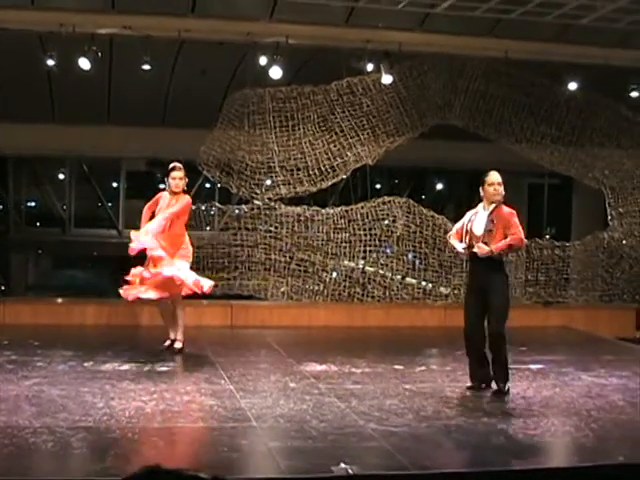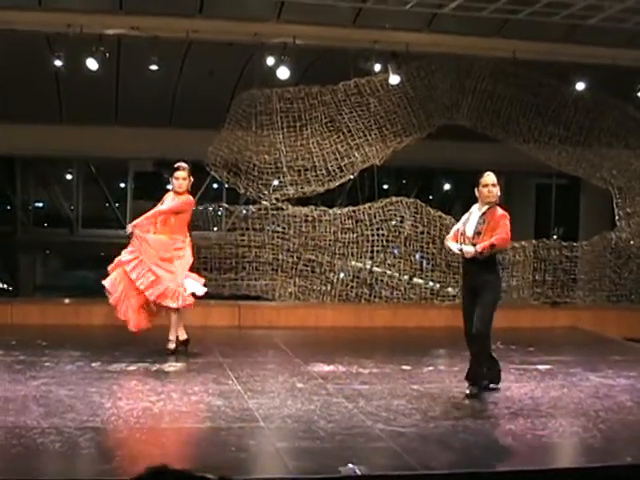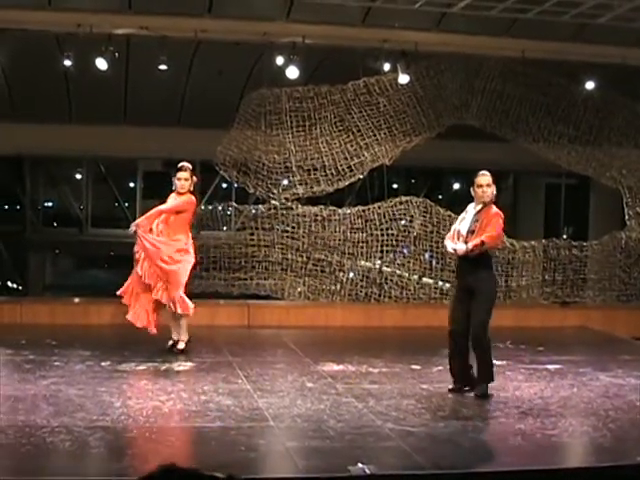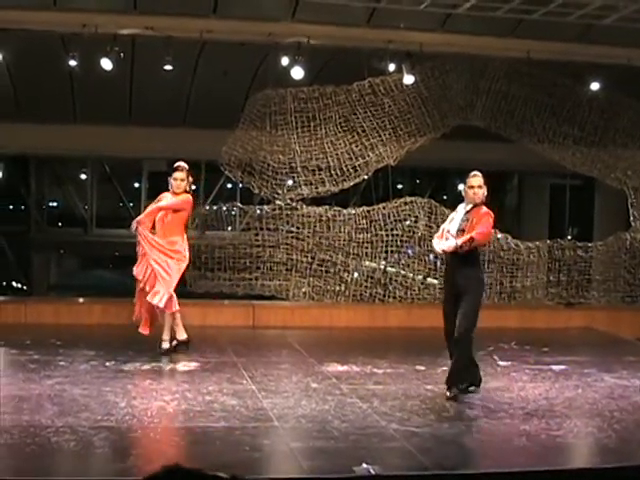
dt=0.3s
person 1, frame 1
left shoulder: (507, 214)
right shoulder: (472, 214)
left elbow: (519, 240)
right elbow: (453, 233)
left wrist: (491, 250)
right wrist: (458, 245)
left hip: (496, 278)
right hip: (474, 277)
left knee: (496, 330)
right knee: (471, 330)
left ankle: (501, 380)
right ankle: (480, 377)
person 1, frame 2
left shoulder: (500, 216)
right shoulder: (469, 215)
left elbow: (503, 241)
right elbow: (451, 236)
left wrist: (476, 250)
right wrist: (456, 246)
left hip: (488, 279)
right hip: (469, 279)
left knee: (480, 330)
right knee: (471, 333)
left ankle: (476, 380)
right ankle: (491, 375)
person 1, frame 3
left shoulder: (494, 215)
right shoulder: (466, 213)
left elbow: (493, 239)
right elbow: (451, 236)
left wrist: (467, 248)
right wrist: (452, 246)
left hip: (483, 279)
right hip: (463, 279)
left knee: (478, 331)
right knee: (455, 332)
left ankle: (483, 381)
right ankle: (462, 379)
person 1, frame 4
left shoulder: (484, 214)
right shoulder: (455, 213)
left elbow: (482, 236)
right elbow: (439, 235)
left wrist: (456, 245)
right wrist: (439, 244)
left hip: (471, 279)
right hip: (451, 278)
left knee: (462, 333)
right knee: (451, 334)
left ankle: (455, 382)
right ankle: (471, 378)
person 2, frame 1
left shoulder: (186, 200)
right shoulder: (162, 196)
left elbow: (168, 214)
right elbow: (148, 209)
left wrist: (148, 230)
right wrist: (144, 231)
left hip: (179, 250)
right hip: (160, 249)
left knee: (175, 293)
right knee: (161, 293)
left ankle: (179, 339)
right ankle: (172, 335)
person 2, frame 2
left shoulder: (187, 201)
right shoulder: (168, 196)
left elbow: (161, 211)
right elbow: (157, 212)
left wrist: (136, 223)
right wrist: (148, 231)
left hip: (178, 250)
right hip: (161, 250)
left knee: (170, 292)
right knee: (158, 292)
left ankle: (173, 338)
right ankle: (182, 335)
person 2, frame 3
left shoulder: (189, 200)
right shoulder: (172, 197)
left elbow: (161, 209)
right elbow: (161, 216)
left wrist: (139, 222)
right wrist: (153, 229)
left hip: (180, 250)
right hip: (164, 249)
left knee: (174, 292)
right knee: (161, 292)
left ankle: (183, 337)
right ankle: (176, 333)
person 2, frame 4
left shoulder: (186, 200)
right shoulder: (165, 195)
left elbow: (161, 207)
right elbow: (152, 209)
left wrist: (140, 219)
right wrist: (144, 226)
left hip: (175, 251)
right hip: (159, 249)
left knee: (163, 292)
right knee: (159, 293)
left ankle: (166, 338)
right ankle: (181, 336)
